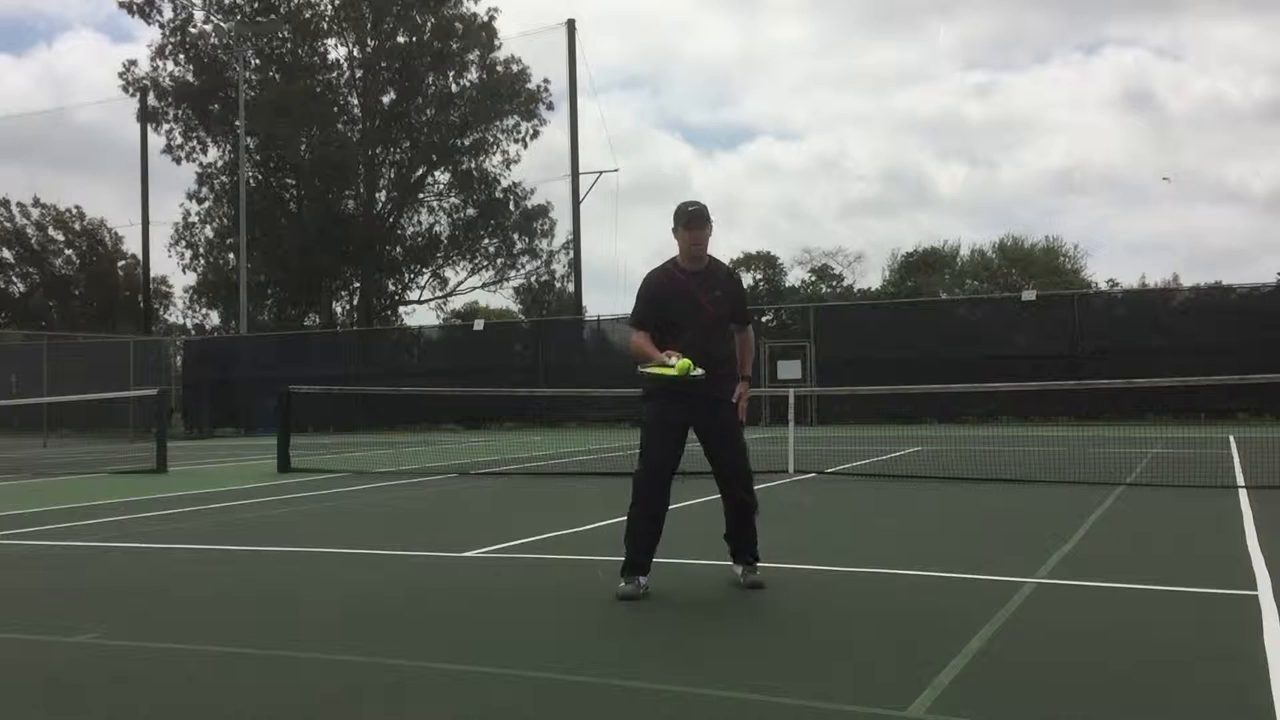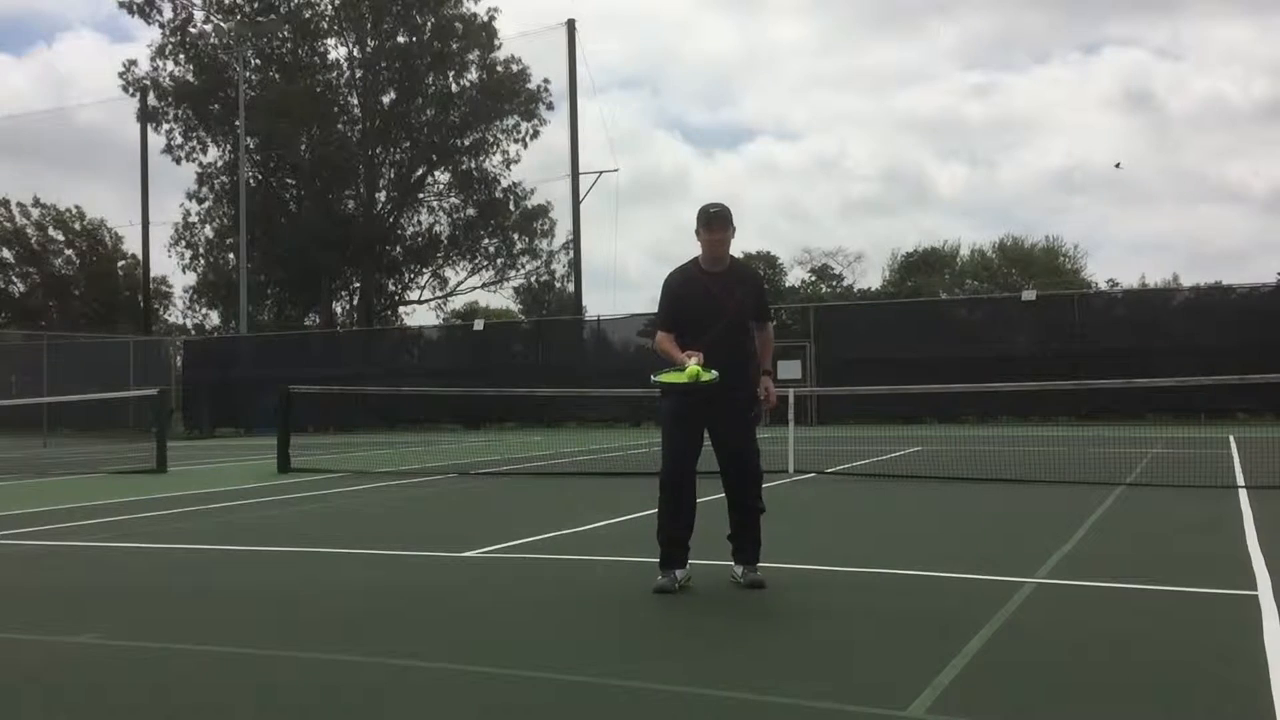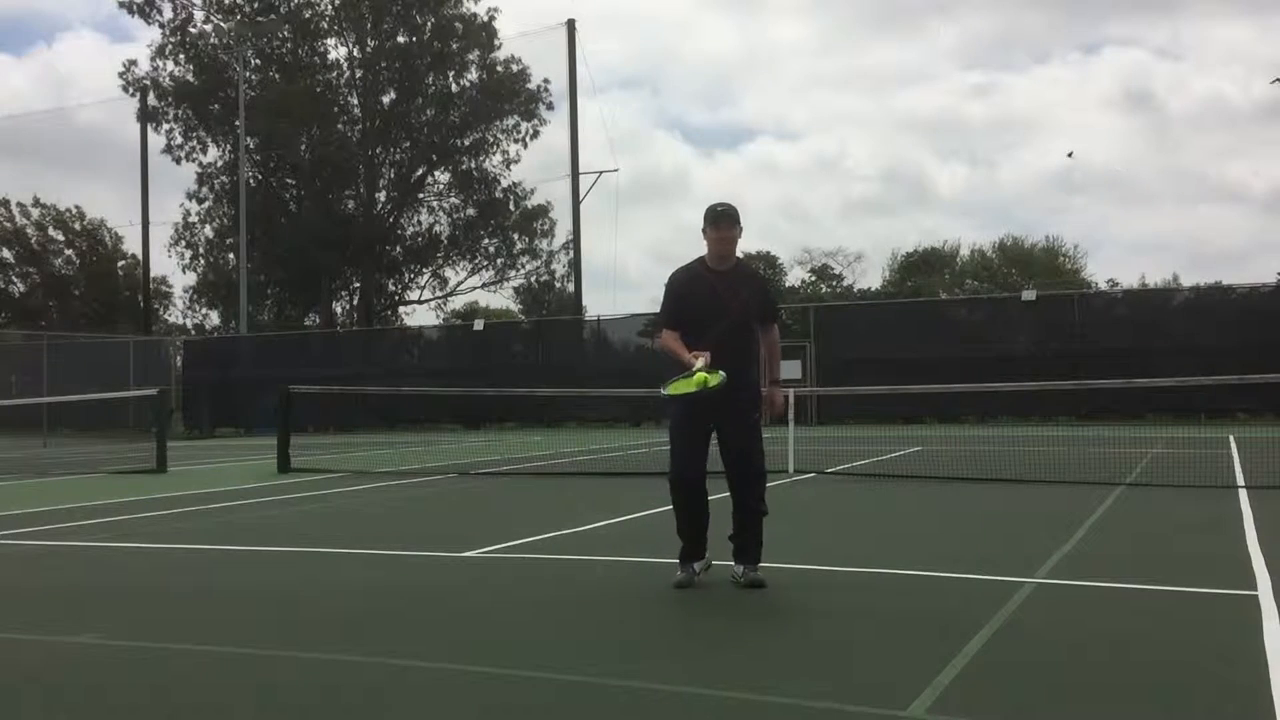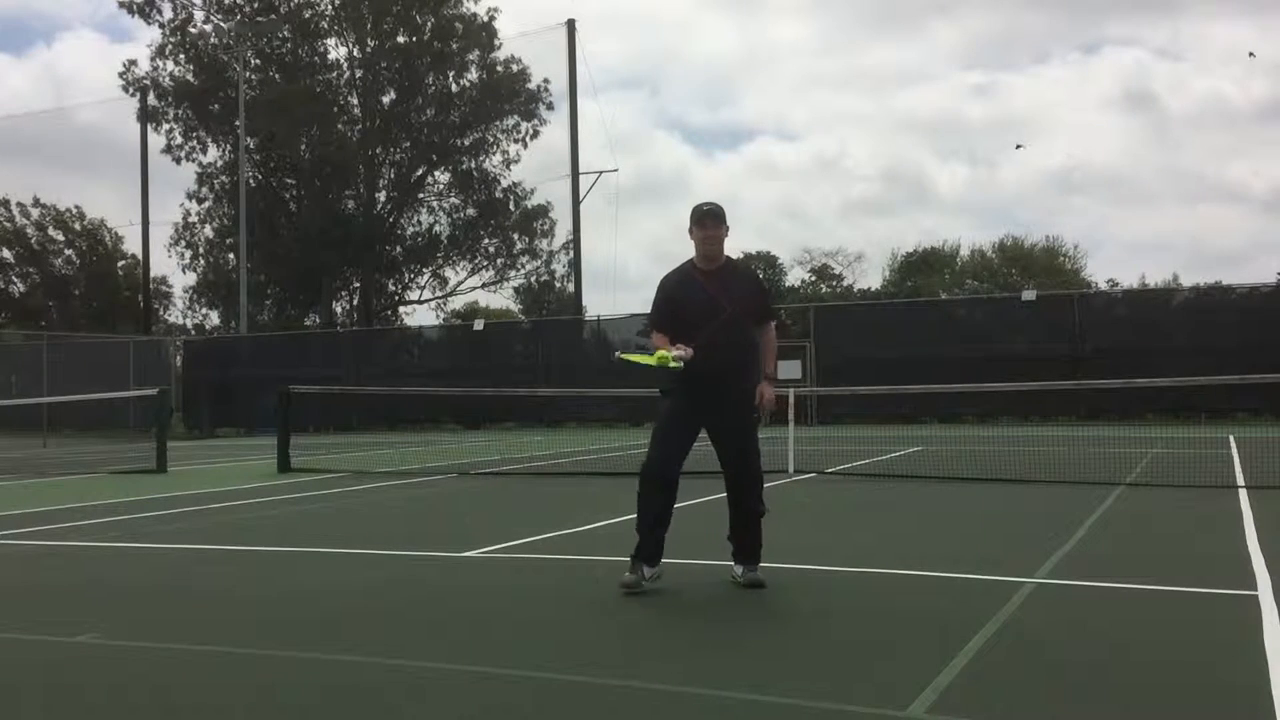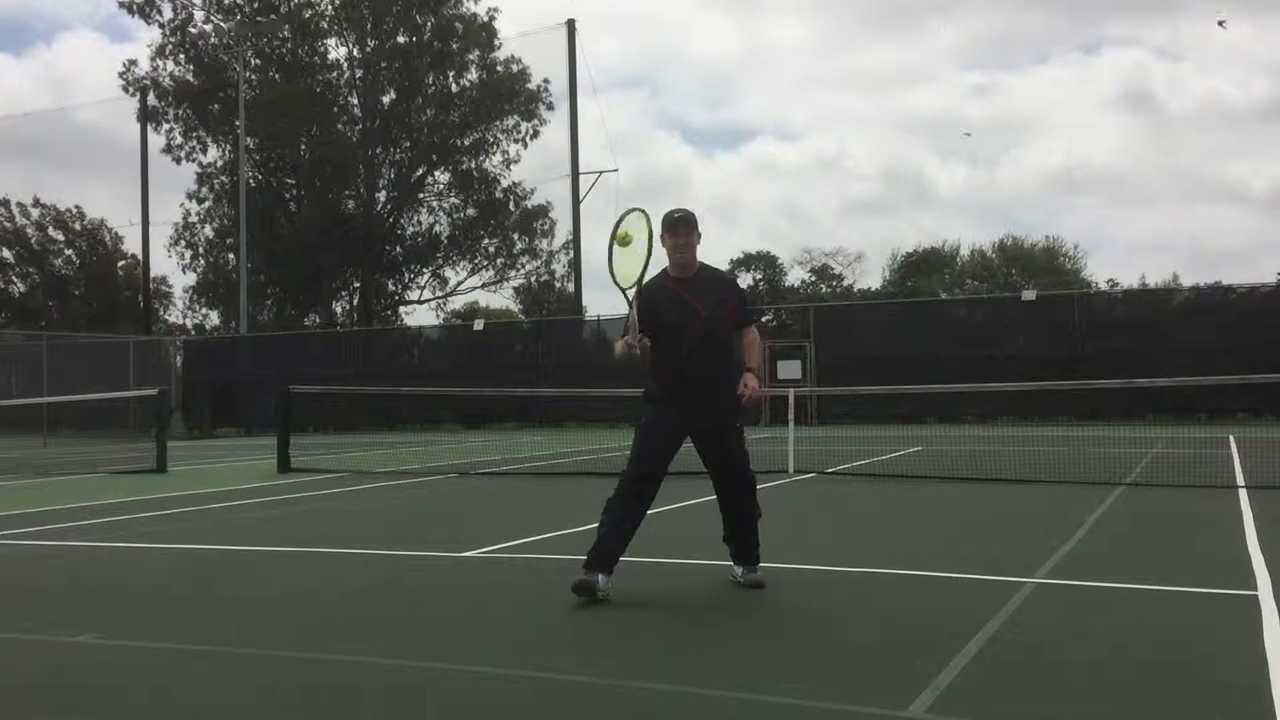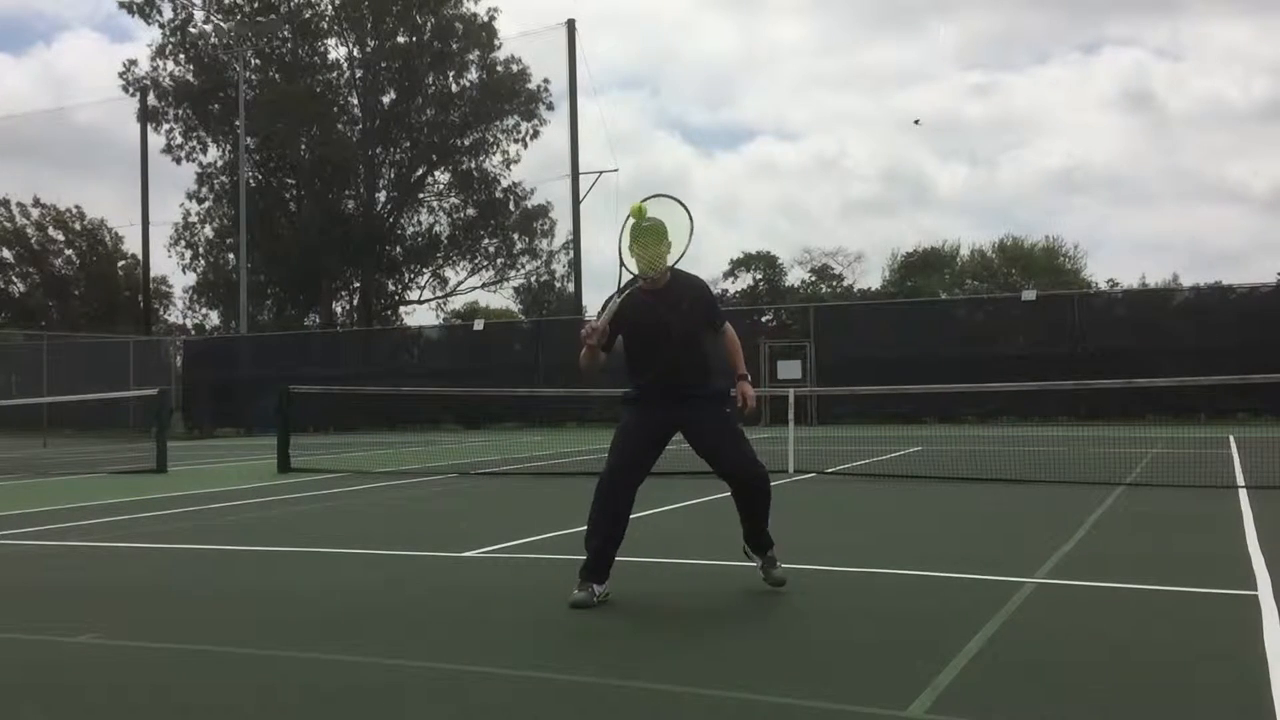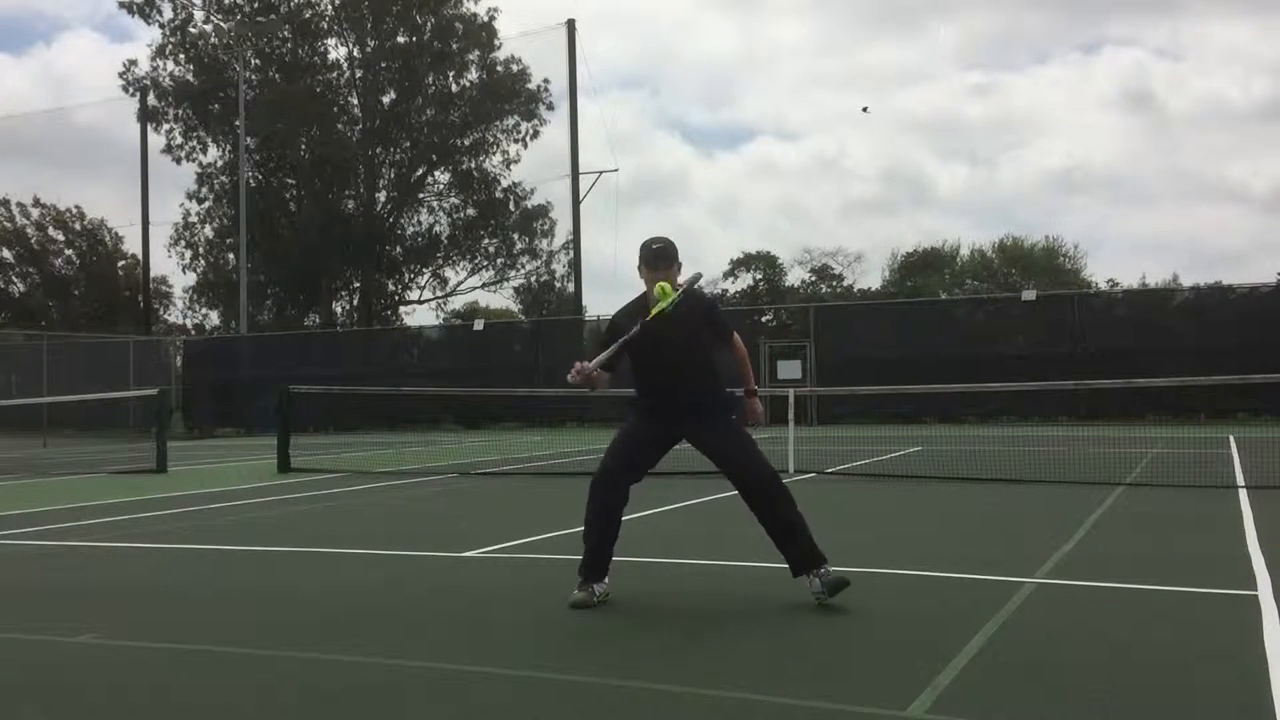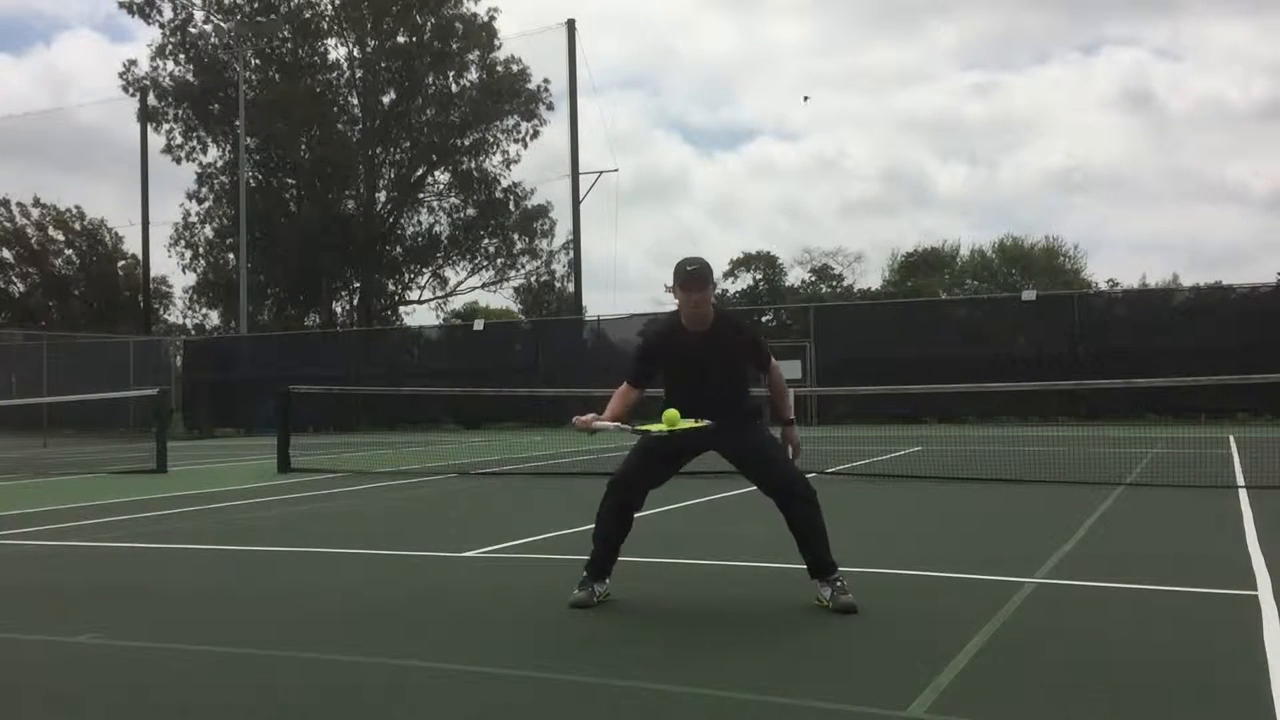
dt=0.2s
person 1, frame 1
left shoulder: (728, 278)
right shoulder: (657, 281)
left elbow: (744, 332)
right elbow: (638, 337)
left wrist: (744, 380)
right wrist: (660, 357)
left hip: (719, 395)
right hip: (666, 395)
left knee: (737, 477)
right knee: (651, 480)
left ankle: (745, 560)
right ankle: (636, 572)
person 1, frame 2
left shoulder: (749, 278)
right shoulder: (678, 281)
left elbow: (763, 328)
right elbow: (662, 336)
left wrist: (765, 374)
right wrist: (681, 358)
left hip: (736, 393)
right hip: (685, 393)
left knee: (744, 477)
right knee: (675, 475)
left ankle: (745, 560)
right ankle: (674, 565)
person 1, frame 3
left shoulder: (754, 281)
right shoulder: (683, 280)
left elbow: (769, 332)
right elbow: (667, 335)
left wrist: (773, 382)
right wrist: (688, 357)
left hip: (741, 395)
right hip: (692, 394)
left knee: (748, 477)
right knee: (685, 476)
left ankle: (746, 561)
right ankle: (693, 557)
person 1, frame 4
left shoulder: (747, 278)
right shoulder: (674, 283)
left elbow: (766, 329)
right elbow: (657, 335)
left wrist: (767, 379)
right wrist: (670, 351)
left hip: (735, 397)
right hip: (681, 393)
left knee: (745, 478)
right knee: (657, 472)
left ankle: (745, 561)
right ankle: (646, 561)
person 1, frame 5
left shoulder: (723, 284)
right shoulder: (650, 292)
left elbow: (748, 331)
right elbow: (630, 343)
left wrist: (750, 372)
right wrist: (625, 347)
left hip: (718, 402)
right hip: (665, 402)
left knee: (736, 482)
right knee: (637, 480)
left ankle: (745, 560)
right ankle: (598, 570)
person 1, frame 6
left shoulder: (693, 288)
right shoulder: (622, 302)
left elbow: (723, 330)
right elbow: (589, 366)
left wrist: (742, 378)
right wrist: (591, 345)
left hip: (702, 400)
right hip: (648, 404)
left knee: (750, 475)
right knee: (615, 482)
left ankle: (761, 549)
right ankle: (594, 578)
person 1, frame 7
left shoulder: (702, 306)
right shoulder: (626, 319)
left elbow: (732, 342)
right elbow: (602, 376)
left wrist: (751, 393)
right wrist: (587, 375)
left hip: (710, 410)
right hip: (654, 414)
left knee: (762, 481)
right knee: (607, 480)
left ankle: (812, 569)
right ankle: (593, 578)
person 1, frame 8
left shoulder: (736, 329)
right shoulder: (659, 338)
left elbow: (770, 368)
right elbow: (632, 388)
left wrist: (788, 422)
right wrist: (603, 418)
left hip: (738, 421)
left knee: (794, 487)
right knee: (623, 484)
left ankle: (827, 578)
right ankle: (596, 577)
